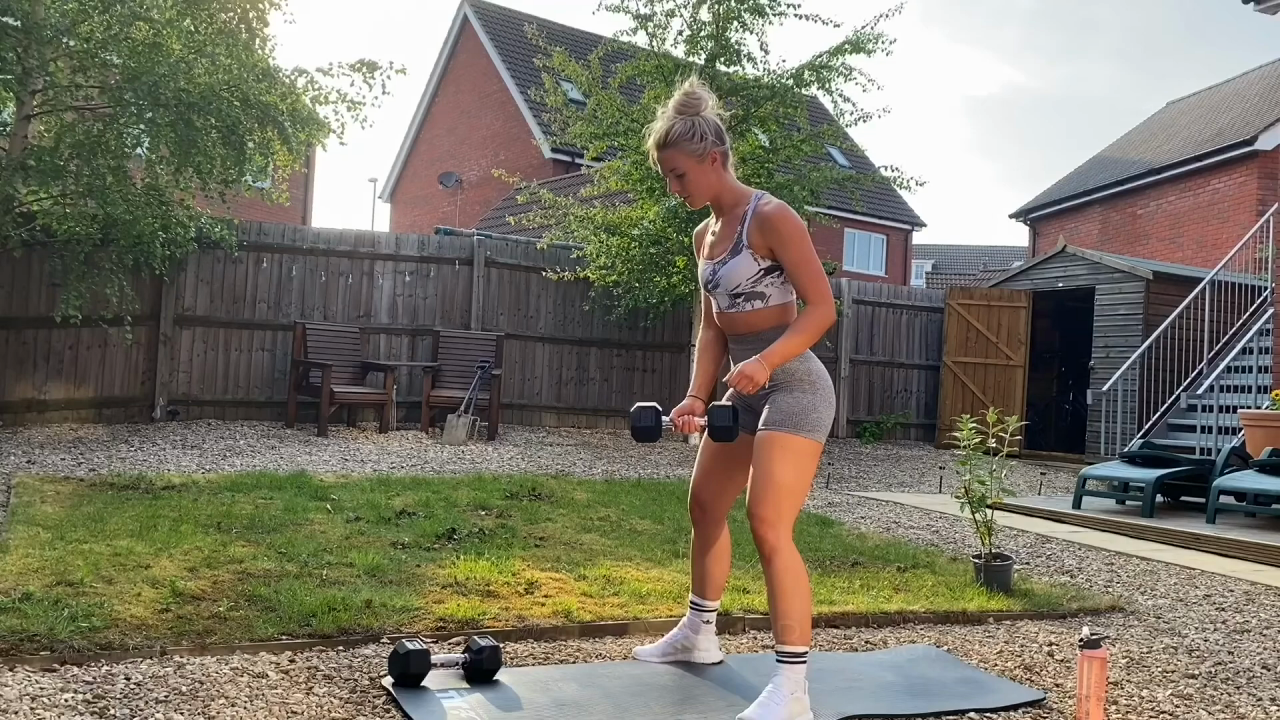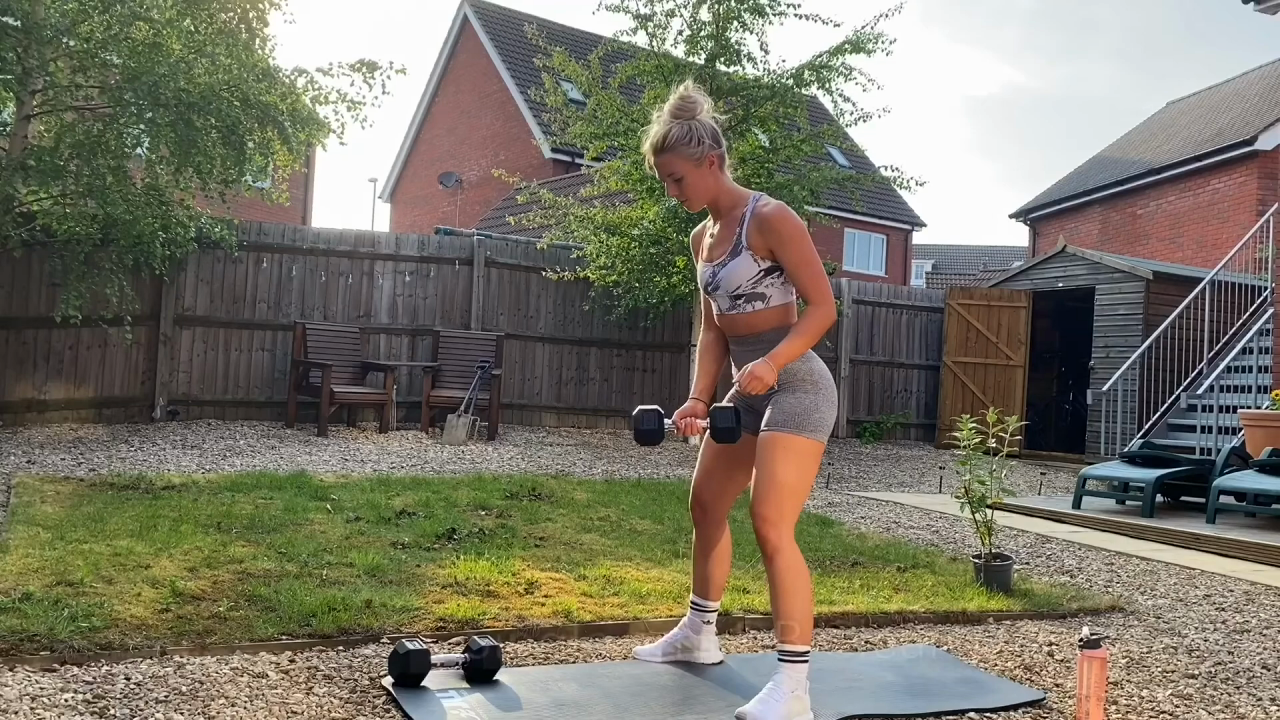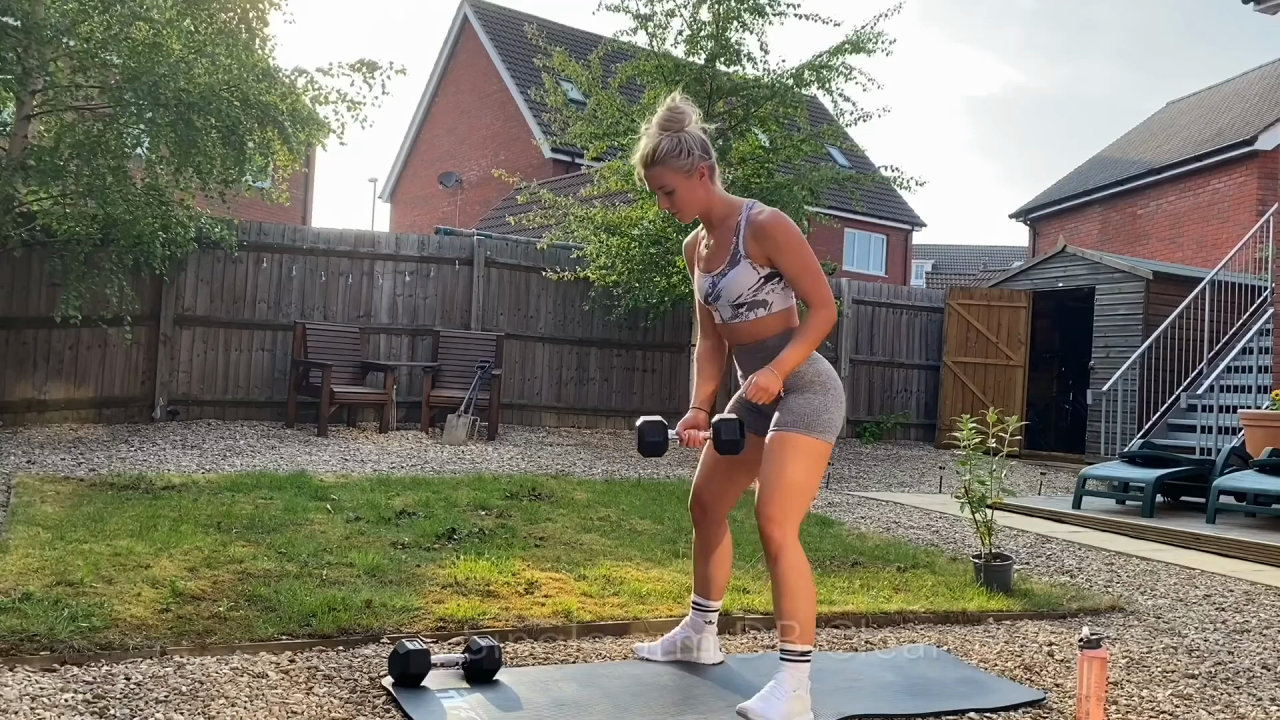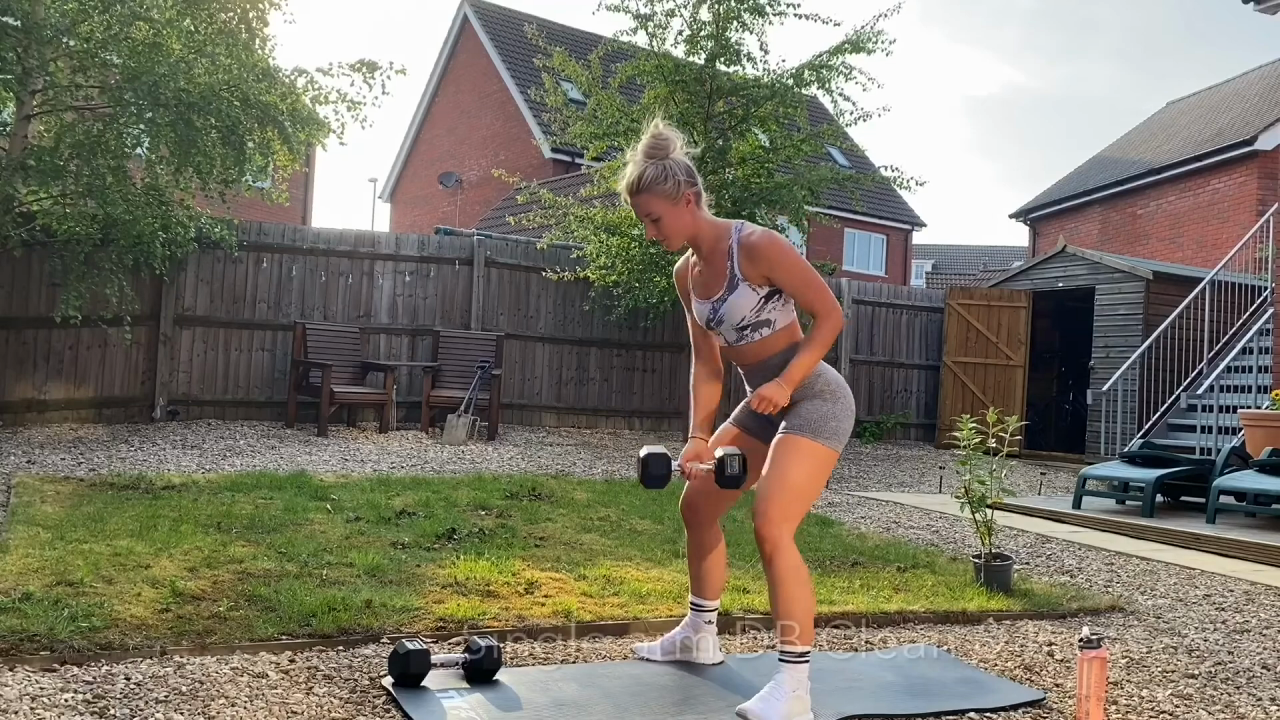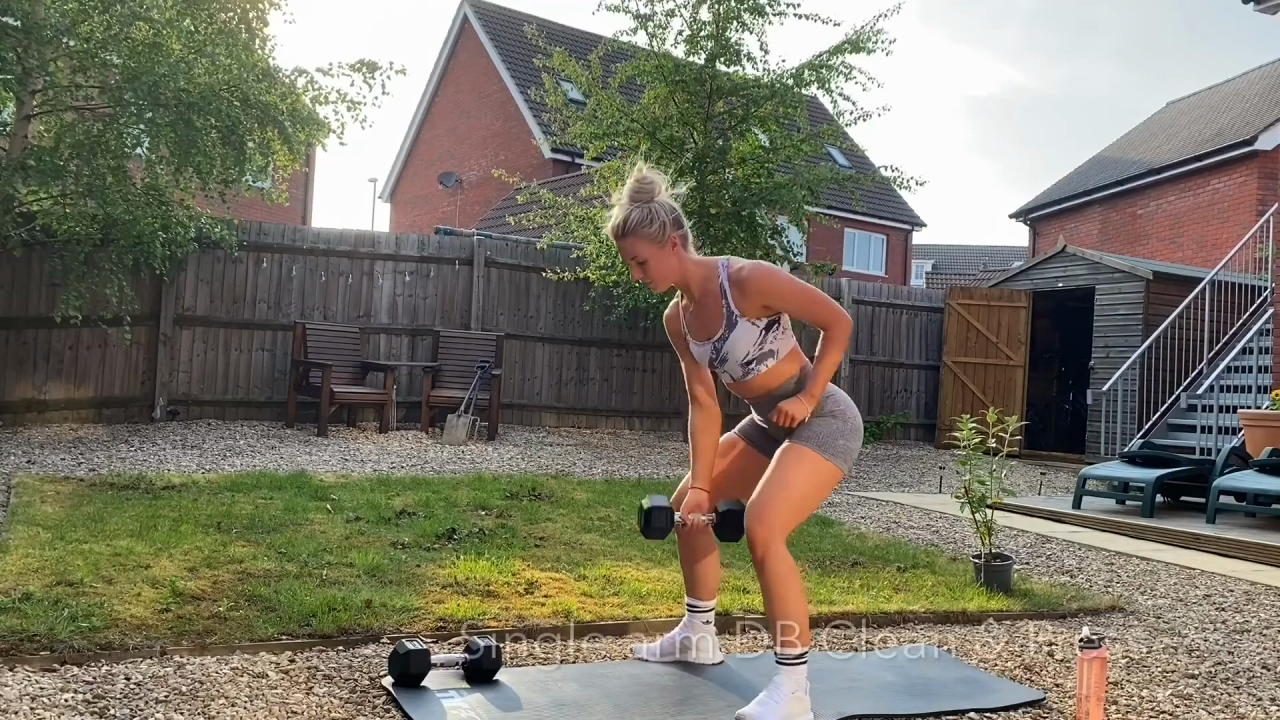
dt=0.1s
person 1, frame 1
left shoulder: (771, 217)
right shoulder: (705, 235)
left elbow: (822, 308)
left wrist: (765, 362)
right wrist: (696, 395)
left hip: (793, 385)
right hip: (743, 391)
left knee: (769, 528)
right knee: (704, 508)
right ankle: (698, 635)
person 1, frame 2
left shoulder: (770, 218)
right shoulder: (703, 237)
left elbow: (823, 307)
left wrist: (771, 363)
right wrist: (699, 397)
left hip: (796, 386)
right hip: (745, 392)
left knee: (771, 527)
right knee: (705, 508)
right ankle: (699, 634)
person 1, frame 3
left shoulder: (764, 225)
right shoulder: (696, 247)
left elbow: (824, 308)
right elbow: (710, 338)
left wrist: (777, 371)
right wrist: (698, 409)
left hip: (804, 389)
right hip: (755, 395)
left knee: (775, 525)
right knee: (706, 505)
right ankle: (700, 635)
person 1, frame 4
left shoulder: (757, 244)
right shoulder: (687, 273)
left elbow: (831, 315)
right elbow: (707, 362)
left wrist: (787, 381)
right wrist: (700, 437)
left hip: (813, 398)
right hip: (761, 404)
left knee: (771, 528)
right knee: (697, 504)
right ankle: (699, 635)
person 1, frame 5
left shoulder: (745, 280)
right shoulder: (676, 319)
left elbow: (837, 322)
right elbow: (703, 404)
left wrist: (812, 393)
right wrist: (700, 490)
left hip: (826, 421)
right hip: (769, 426)
left knee: (763, 529)
right knee: (686, 507)
right ankle: (698, 634)
